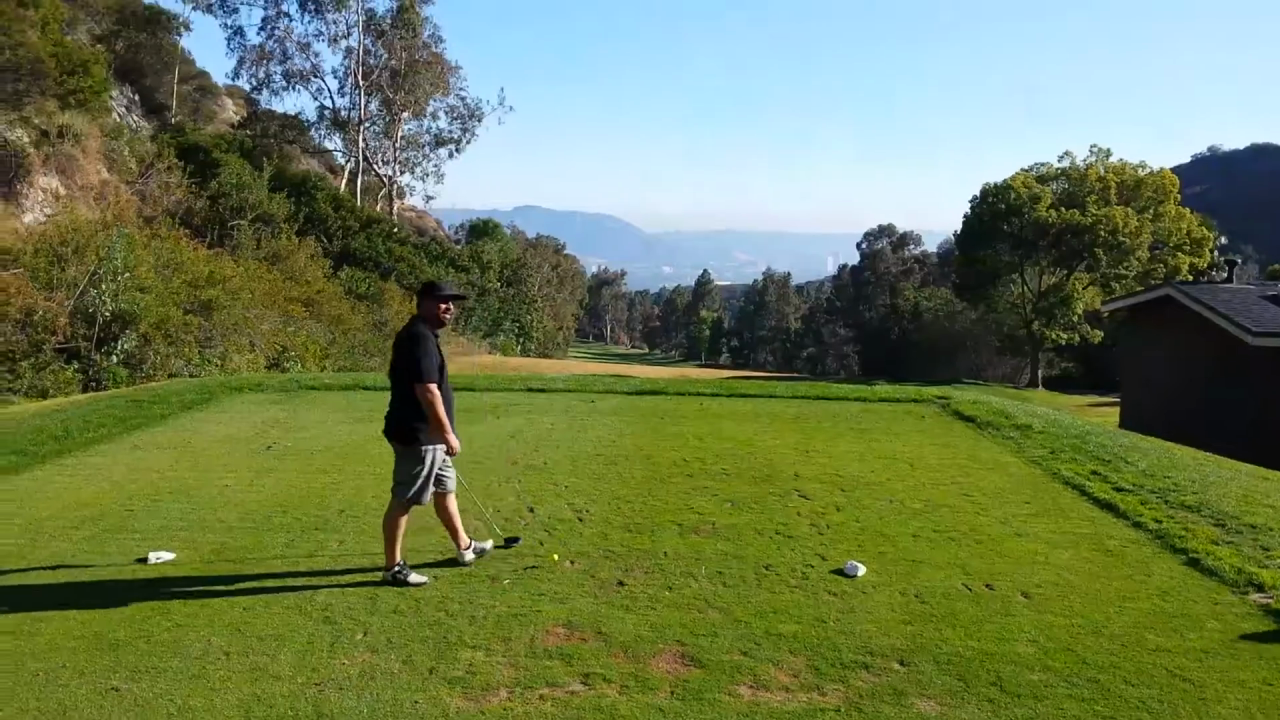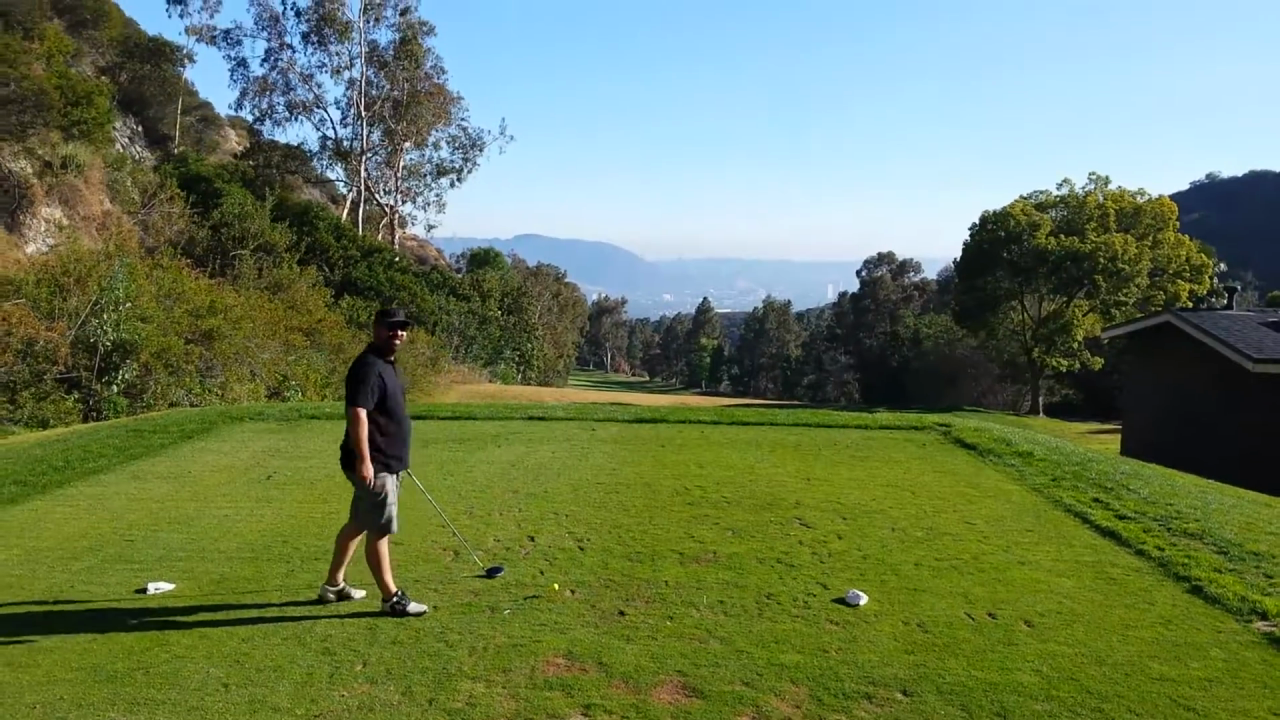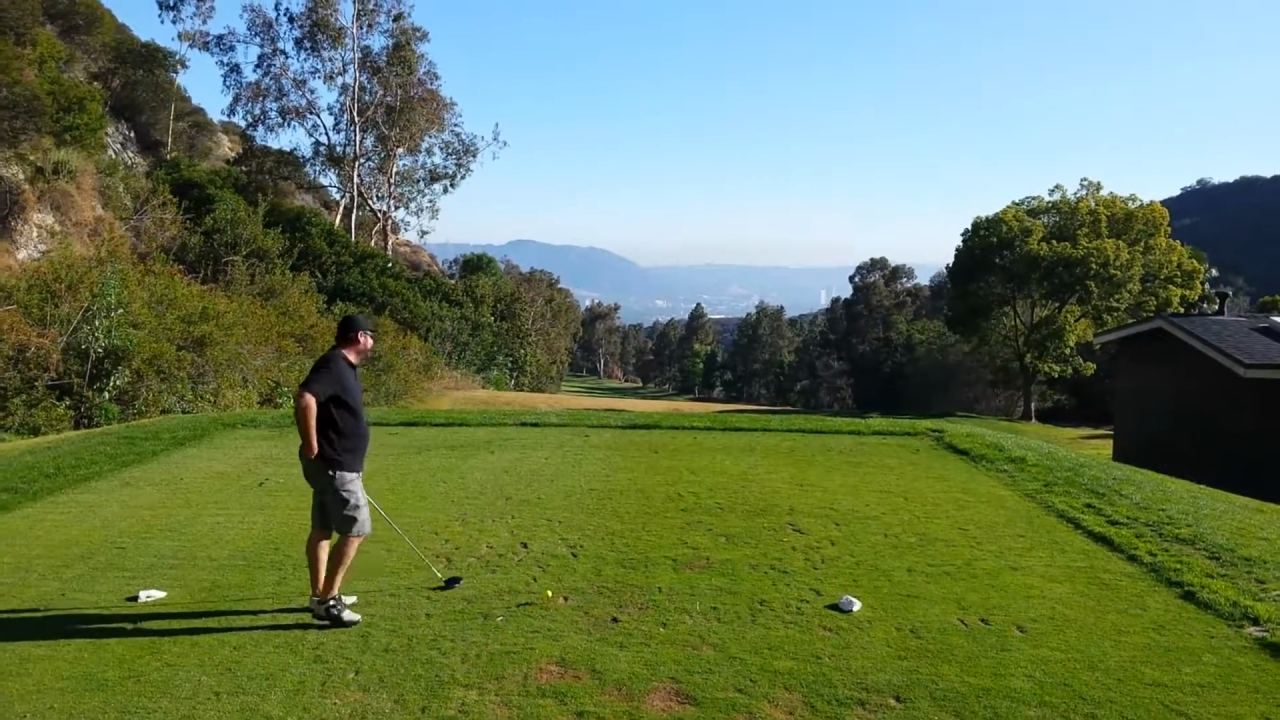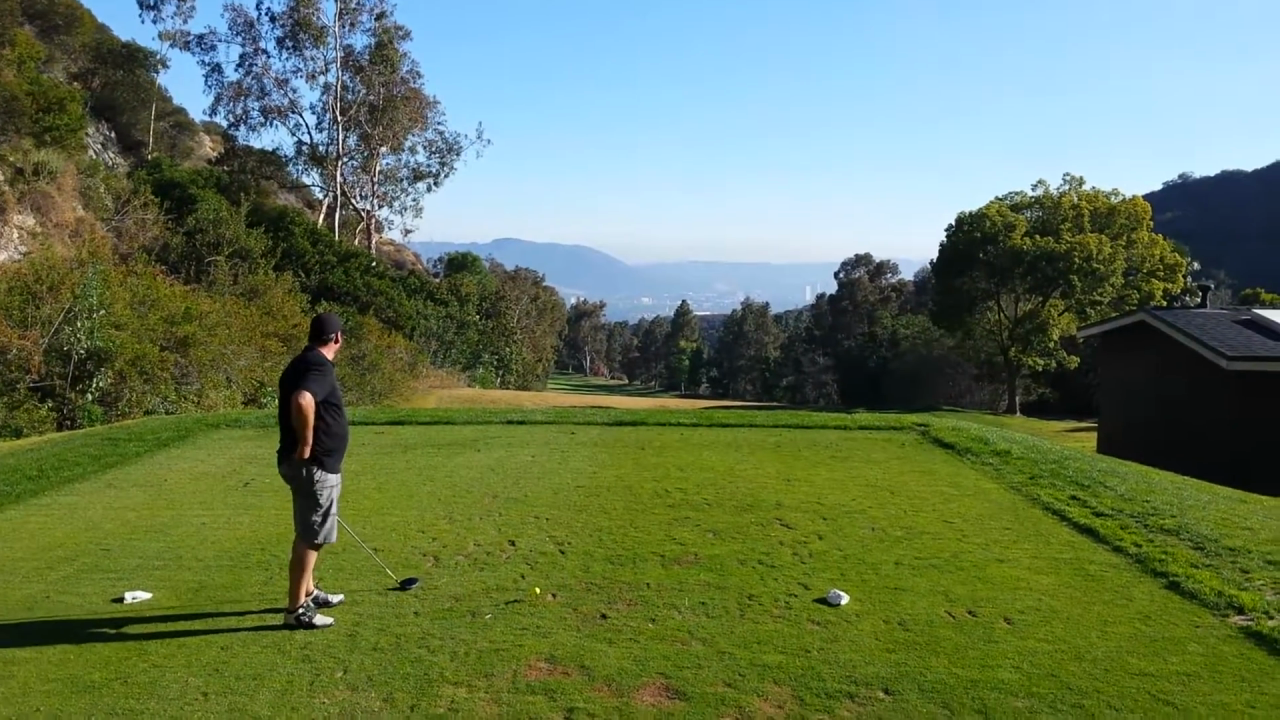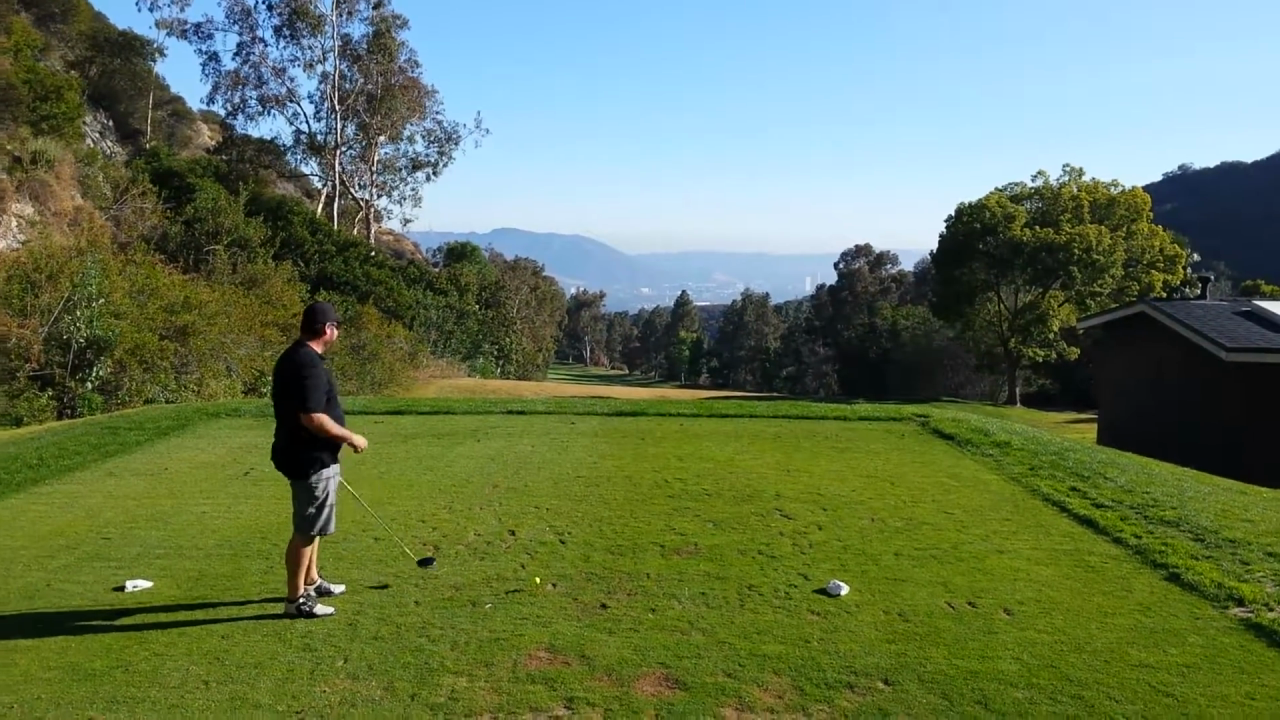
dt=0.5s
person 1, frame 1
left shoulder: (419, 333)
right shoulder: (420, 338)
right elbow: (427, 391)
right wrist: (447, 432)
left hip: (426, 433)
right hip: (416, 435)
left knee: (444, 488)
right knee: (404, 499)
left ankle: (464, 546)
right ankle: (393, 567)
person 1, frame 2
left shoulder: (386, 364)
right shoulder: (368, 365)
right elbow: (356, 413)
left wrist: (395, 447)
right wrist: (364, 460)
left hip: (386, 461)
right hip: (374, 464)
left knee: (359, 523)
right knee: (380, 530)
left ankle: (333, 584)
right ankle: (392, 597)
person 1, frame 3
left shoulder: (343, 366)
right shoulder: (334, 365)
right elbow: (305, 399)
right wrist: (310, 444)
left hip: (336, 463)
right hip: (334, 465)
left knee: (322, 528)
right knee: (355, 530)
left ankle: (320, 593)
right ankle: (328, 600)
person 1, frame 4
left shoulder: (300, 364)
right shoulder: (319, 367)
left elbow: (297, 403)
right elbow: (302, 401)
right wrist: (306, 445)
left hip: (303, 463)
right hip: (315, 467)
left knee: (308, 534)
right knee: (312, 537)
left ankle: (309, 593)
right ankle: (296, 610)
person 1, frame 5
left shoulder: (294, 357)
right shoulder: (308, 364)
right elbow: (313, 418)
right wrist: (351, 437)
left hip: (301, 454)
right hip: (310, 458)
left knee: (310, 525)
right knee: (306, 529)
left ankle: (310, 581)
right ankle: (295, 599)
